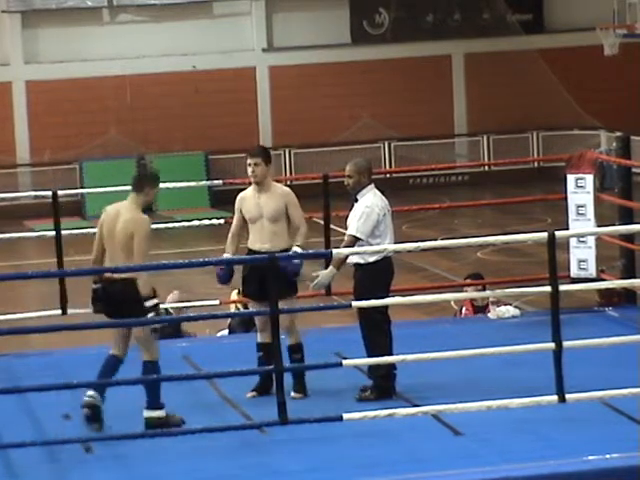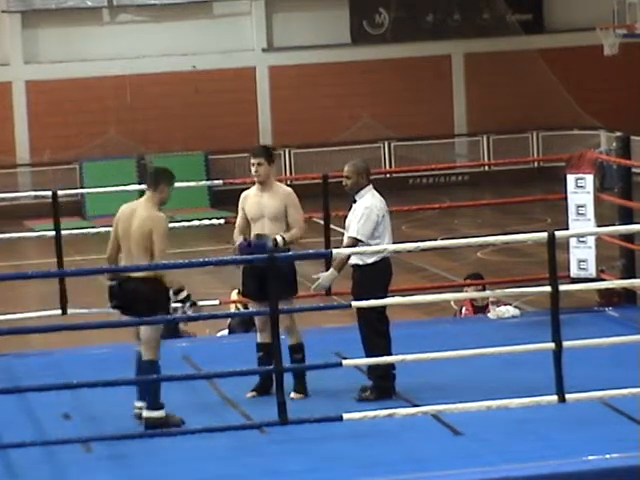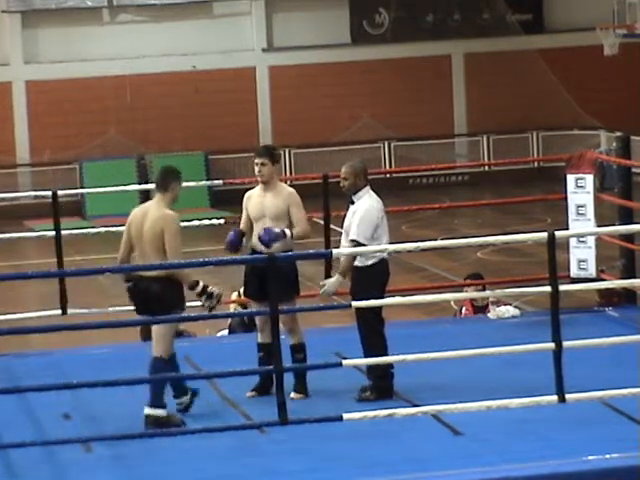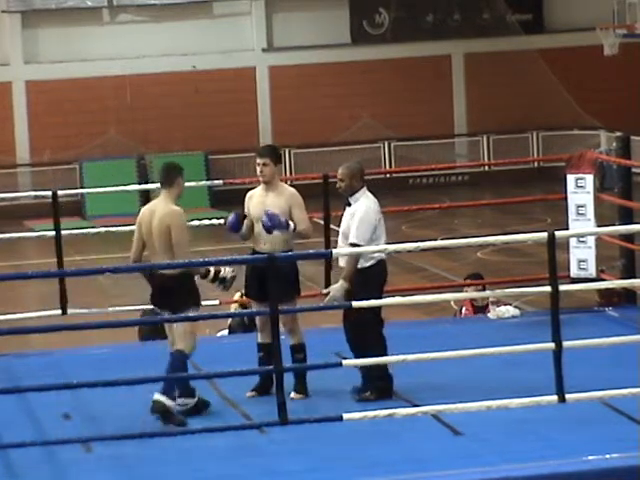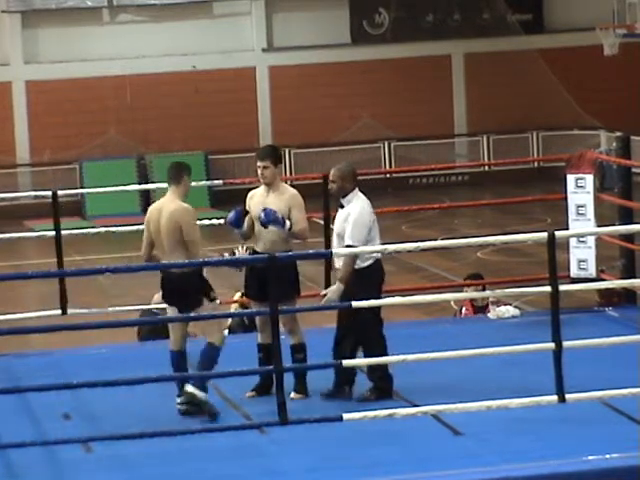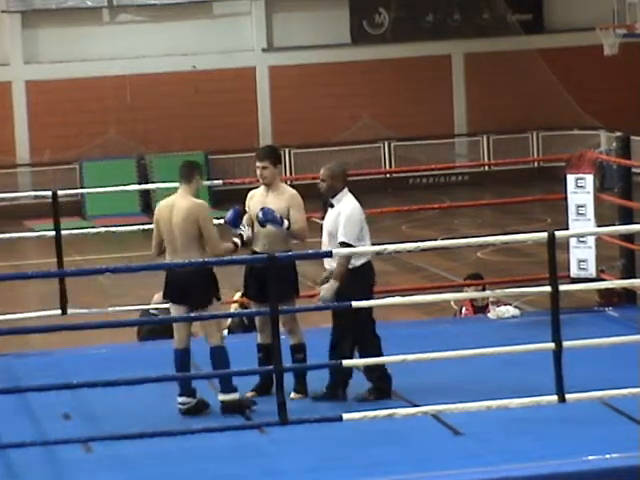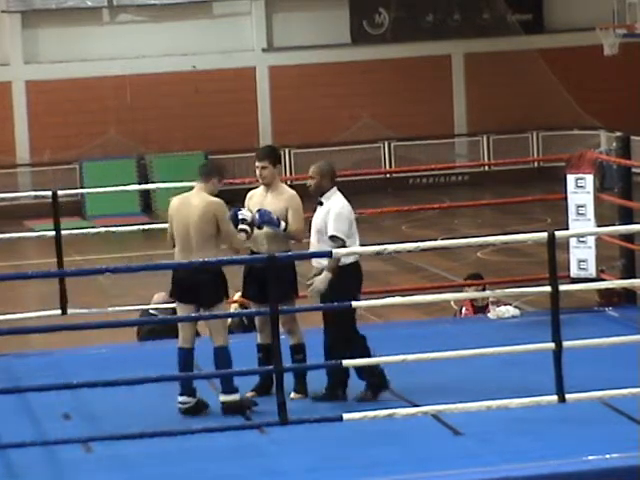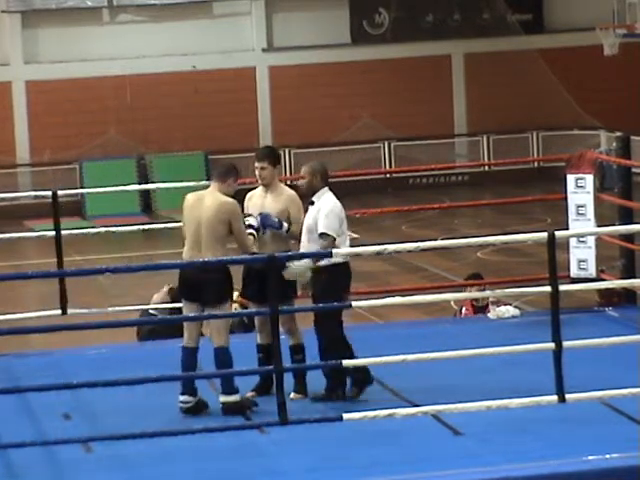
dt=0.2s
person 1, frame 1
left shoulder: (108, 212)
right shoulder: (140, 221)
left elbow: (96, 258)
right elbow: (140, 269)
left wrist: (98, 287)
right wrist: (151, 306)
left hip: (110, 286)
right hip: (131, 288)
left knee: (118, 351)
right knee: (150, 353)
left ankle: (93, 397)
right ankle: (154, 413)
person 1, frame 2
left shoulder: (124, 210)
right shoulder: (157, 219)
left elbow: (111, 255)
left wrist: (114, 283)
right wrist: (183, 297)
left hip: (126, 284)
right hip: (148, 287)
left knee: (143, 346)
right knee: (152, 352)
left ankle: (142, 403)
right ankle: (154, 412)
person 1, frame 3
left shoulder: (136, 213)
right shoulder: (169, 218)
left elbow: (122, 258)
right elbow: (175, 265)
left wrist: (131, 284)
right wrist: (201, 289)
left hip: (142, 283)
right hip: (163, 286)
left knee: (164, 345)
right knee: (161, 350)
left ankle: (182, 395)
right ankle: (155, 411)
person 1, frame 4
left shoulder: (144, 211)
right shoulder: (175, 213)
left elbow: (134, 258)
right elbow: (184, 261)
right wrist: (216, 274)
left hip: (159, 281)
right hip: (178, 282)
left knee: (176, 343)
right knee: (185, 345)
left ankle: (187, 398)
right ankle: (164, 398)
person 1, frame 5
left shoulder: (152, 210)
right shoulder: (184, 210)
left elbow: (146, 255)
right elbow: (198, 256)
left hip: (168, 279)
right hip: (190, 279)
left knee: (177, 341)
right knee: (216, 335)
left ankle: (184, 397)
right ankle: (196, 388)
person 1, frame 6
left shoulder: (161, 207)
right shoulder: (199, 207)
left elbow: (156, 251)
right elbow: (216, 250)
right wrist: (238, 242)
left hip: (174, 277)
right hip: (199, 276)
left knee: (181, 340)
right knee: (215, 338)
left ankle: (186, 398)
right ankle: (228, 396)
person 1, frame 7
left shoulder: (175, 203)
right shoulder: (216, 205)
right elbow: (237, 246)
right wrist: (244, 226)
left hip: (182, 275)
right hip: (207, 275)
left knee: (185, 339)
right knee: (219, 339)
left ankle: (186, 398)
right ankle: (229, 397)
person 1, frame 8
left shoulder: (189, 199)
right shoulder: (230, 205)
right elbow: (246, 249)
right wrist: (251, 229)
left hip: (189, 271)
right hip: (215, 273)
left knee: (190, 338)
right knee: (220, 339)
left ankle: (187, 397)
right ankle: (229, 398)
person 2, frame 1
left shoulder: (284, 194)
right shoulder: (242, 198)
left elbow: (301, 227)
right elbow: (235, 232)
left wrist: (296, 251)
right wrist: (227, 257)
left hip: (280, 260)
right hip: (254, 261)
left knee: (287, 323)
right knee: (261, 325)
left ankle: (299, 381)
right ankle: (265, 380)
person 2, frame 2
left shoulder: (286, 194)
right shoulder: (245, 197)
left elbow: (299, 229)
right elbow: (239, 230)
left wrist: (277, 241)
right wrist: (241, 244)
left hip: (280, 262)
right hip: (255, 262)
left knee: (287, 323)
right knee: (261, 324)
left ankle: (300, 382)
right ankle: (265, 381)
person 2, frame 3
left shoulder: (288, 195)
right shoulder: (249, 197)
left elbow: (305, 229)
right elbow: (244, 229)
left wrist: (283, 234)
right wrist: (237, 236)
left hip: (282, 262)
right hip: (257, 262)
left knee: (289, 323)
right knee: (262, 324)
left ankle: (300, 382)
right ankle: (265, 381)
person 2, frame 4
left shoulder: (290, 195)
right shoulder: (251, 196)
left elbow: (306, 230)
right elbow: (246, 233)
left wrist: (285, 225)
right wrist: (238, 226)
left hip: (282, 262)
right hip: (257, 262)
left knee: (290, 323)
right knee: (263, 324)
left ankle: (300, 382)
right ankle: (265, 381)
person 2, frame 5
left shoulder: (291, 196)
right shoulder: (252, 196)
left elbow: (303, 233)
right elbow: (247, 235)
left wrist: (282, 223)
right wrist: (238, 225)
left hip: (282, 263)
right hip: (257, 262)
left knee: (290, 323)
right knee: (262, 324)
left ankle: (300, 382)
right ankle: (265, 381)
person 2, frame 6
left shoulder: (291, 196)
right shoulder: (252, 196)
left elbow: (302, 233)
right elbow: (247, 234)
left wrist: (280, 221)
right wrist: (237, 224)
left hip: (281, 263)
right hip: (257, 262)
left knee: (289, 323)
right knee: (262, 324)
left ankle: (300, 381)
right ankle: (265, 380)
person 2, frame 7
left shoulder: (289, 196)
right shoulder: (251, 196)
left elbow: (299, 234)
left wrist: (277, 223)
left hip: (280, 264)
right hip: (256, 263)
left knee: (289, 323)
right knee: (261, 324)
left ankle: (300, 381)
right ankle: (265, 381)
person 2, frame 8
left shoulder: (289, 197)
right shoulder: (250, 197)
left elbow: (301, 233)
left wrist: (280, 226)
left hip: (280, 264)
right hip: (255, 264)
left knee: (288, 324)
right knee: (261, 325)
left ankle: (300, 381)
right ankle: (265, 380)
person 3, frame 1
left shoulder: (368, 205)
right shoulder: (373, 199)
left elbow: (350, 242)
left wrist: (331, 271)
left hip: (371, 269)
right hip: (375, 267)
left knee: (374, 328)
right knee: (377, 326)
left ankle: (382, 385)
right ankle: (382, 379)
person 3, frame 2
left shoulder: (368, 206)
right shoulder: (370, 200)
left elbow: (352, 244)
left wrist: (332, 273)
left hip: (370, 270)
right hip: (372, 268)
left knee: (372, 328)
right knee: (375, 327)
left ankle: (382, 386)
right ankle: (382, 379)
person 3, frame 3
left shoulder: (366, 207)
right shoulder: (364, 202)
left elbow: (355, 247)
left wrist: (338, 278)
right wrist: (342, 275)
left hip: (369, 271)
right hip: (368, 269)
left knee: (370, 329)
right knee: (371, 327)
left ankle: (381, 386)
right ankle: (381, 379)
person 3, frame 4
left shoulder: (364, 209)
right shoulder: (358, 203)
left elbow: (356, 250)
left wrist: (342, 284)
right wrist: (346, 280)
left hip: (367, 273)
right hip: (362, 272)
left knee: (369, 330)
right knee: (354, 328)
left ankle: (380, 386)
right ankle: (372, 380)
person 3, frame 5
left shoulder: (358, 210)
right shoulder: (349, 205)
left elbow: (353, 253)
left wrist: (339, 286)
right wrist: (340, 280)
left hip: (365, 275)
right hip: (355, 274)
left knee: (369, 332)
right knee: (346, 332)
left ankle: (381, 386)
right ankle: (342, 384)
person 3, frame 6
left shoulder: (348, 209)
right shoulder: (337, 206)
left elbow: (347, 251)
left wrist: (333, 283)
right wrist: (330, 274)
left hip: (355, 276)
right hip: (345, 275)
left knee: (363, 334)
right knee: (342, 334)
left ankle: (380, 385)
right ankle: (337, 387)
person 3, frame 7
left shoulder: (337, 207)
right shoulder: (325, 205)
left elbow: (339, 246)
left wrist: (326, 276)
right wrist: (319, 271)
left hip: (343, 274)
right hip: (333, 273)
left knee: (345, 333)
right knee: (334, 333)
left ankle: (375, 381)
right ankle: (335, 387)
person 3, frame 8
left shoulder: (328, 206)
right shoulder: (318, 205)
left elbow: (329, 243)
left wrist: (307, 264)
right wrist: (308, 270)
left hip: (333, 273)
right hip: (324, 272)
left knee: (330, 331)
right knee: (326, 330)
left ankle: (358, 374)
right ankle: (336, 387)
